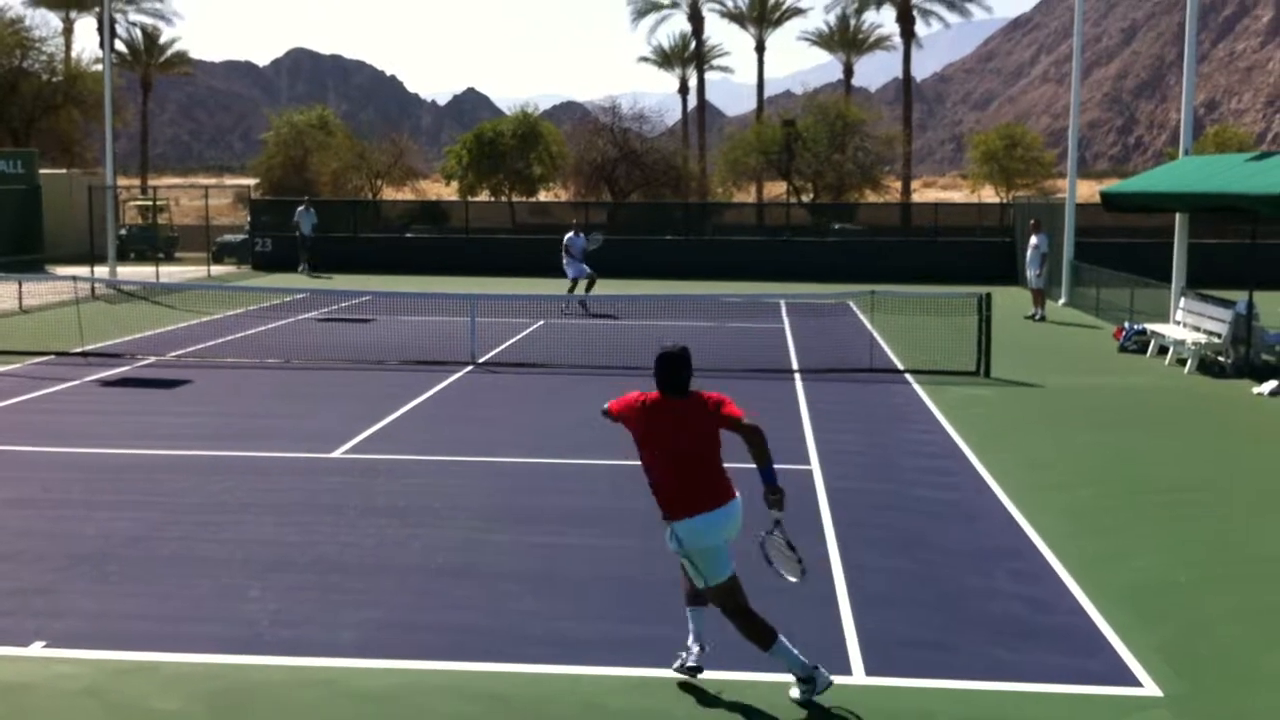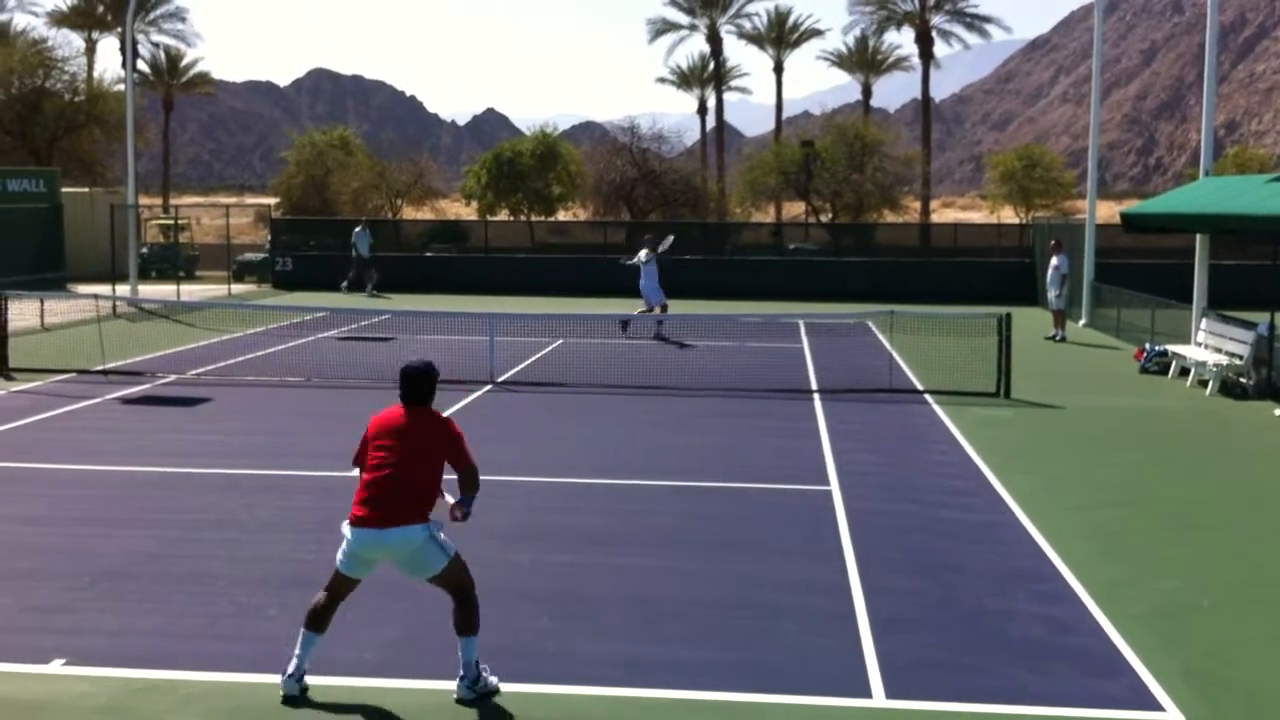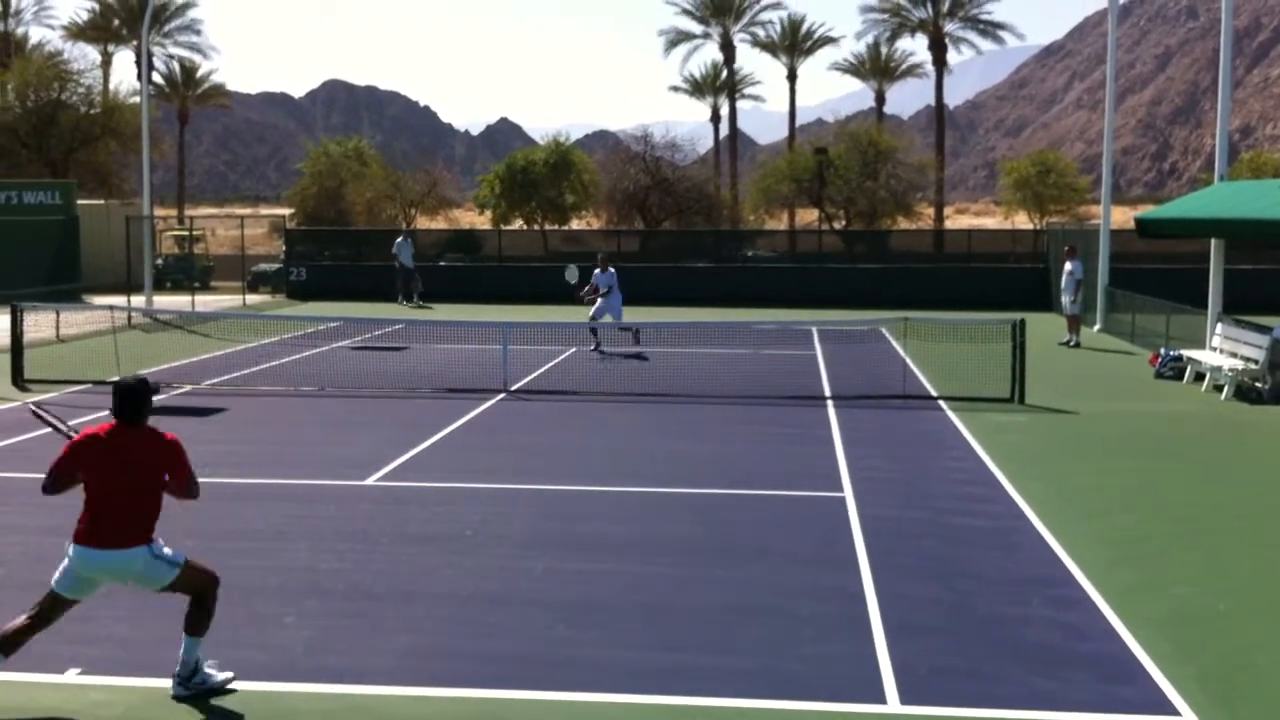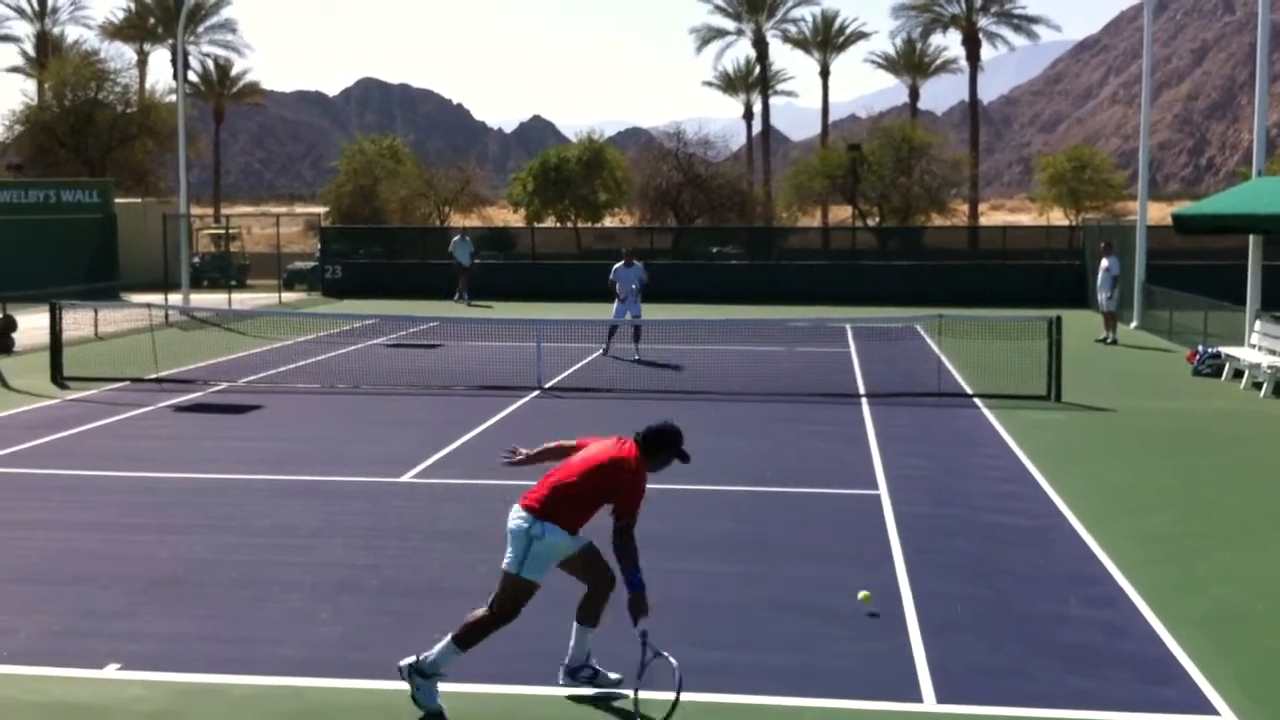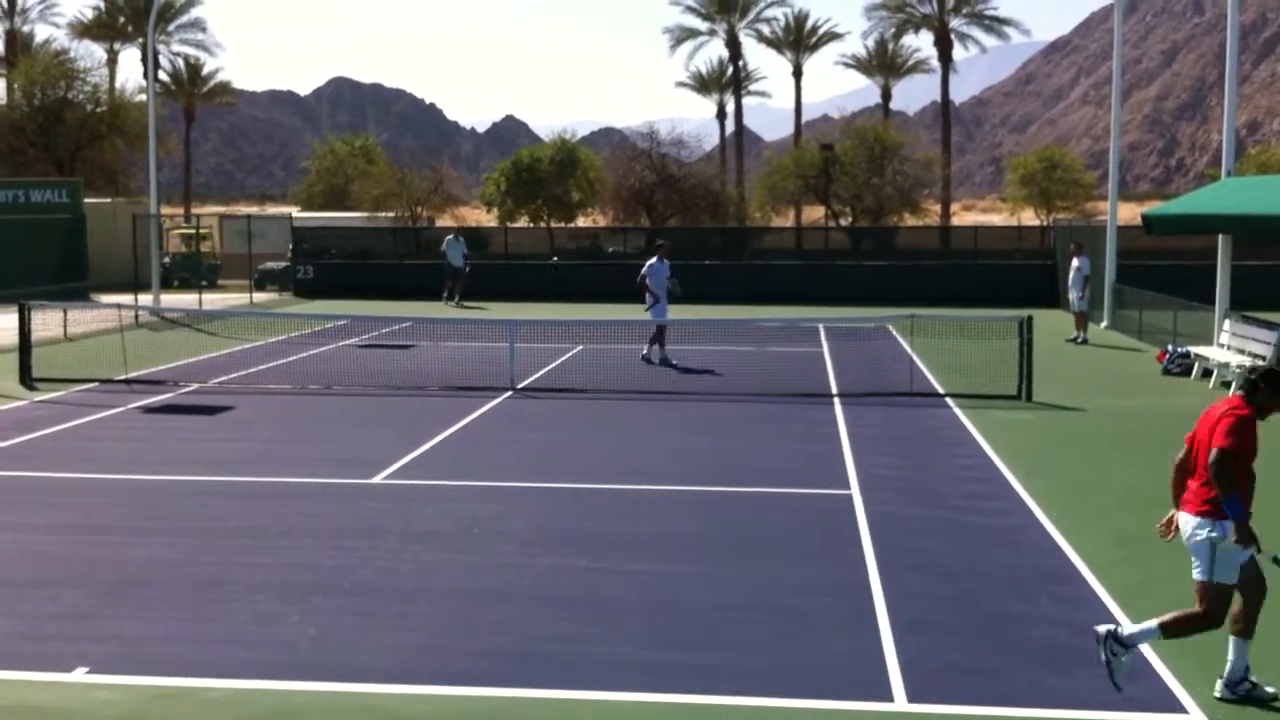
dt=1s
person 1, frame 1
left shoulder: (639, 408)
right shoulder: (711, 403)
left elbow: (608, 409)
right elbow: (752, 432)
right wrist: (772, 484)
left hip: (691, 525)
right hip: (728, 508)
left knee: (733, 606)
right knee: (693, 571)
left ankle: (807, 674)
right ankle: (695, 651)
person 1, frame 2
left shoulder: (378, 422)
right shoulder: (444, 428)
right elbow: (470, 477)
right wrist: (465, 504)
left hip: (363, 529)
right hip: (410, 532)
left knee: (333, 593)
right knee: (464, 589)
left ankle: (295, 672)
right ankle: (471, 677)
person 1, frame 3
left shoulder: (88, 441)
right shoulder: (166, 444)
left elbow: (49, 487)
right elbow: (191, 492)
left hip: (86, 550)
right hip: (135, 553)
left knee: (43, 613)
right knee: (207, 586)
right ankle: (189, 674)
person 1, frame 4
left shoulder: (616, 445)
right shoulder: (633, 473)
left elbow: (563, 447)
right elbow: (623, 536)
left wrist: (530, 456)
right wrist: (636, 589)
left hip: (537, 517)
right hip: (540, 525)
left knee: (602, 579)
right knee: (502, 612)
left ankle: (577, 665)
right ankle: (424, 670)
person 1, frame 5
left shoulder: (1218, 411)
right shoulder: (1240, 416)
left elbow: (1183, 461)
right elbow: (1218, 465)
left wrist: (1177, 509)
right wrist: (1240, 519)
left hip: (1197, 516)
right hip: (1216, 524)
right knee: (1210, 615)
left ankle: (1236, 680)
right ankle: (1120, 639)
